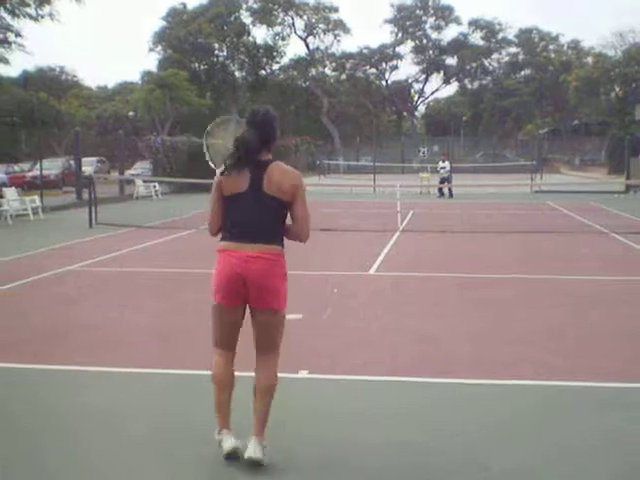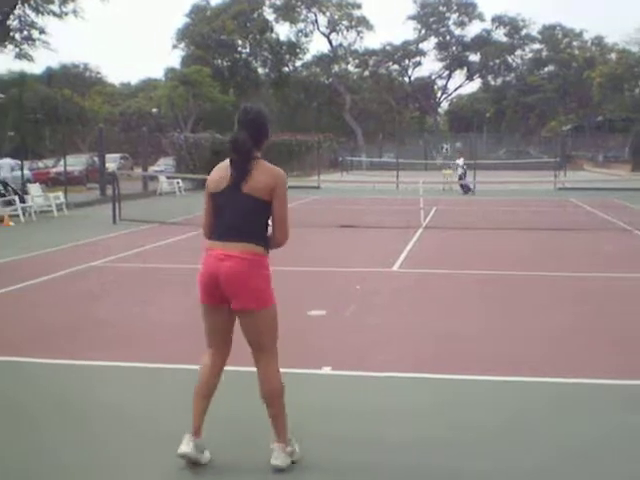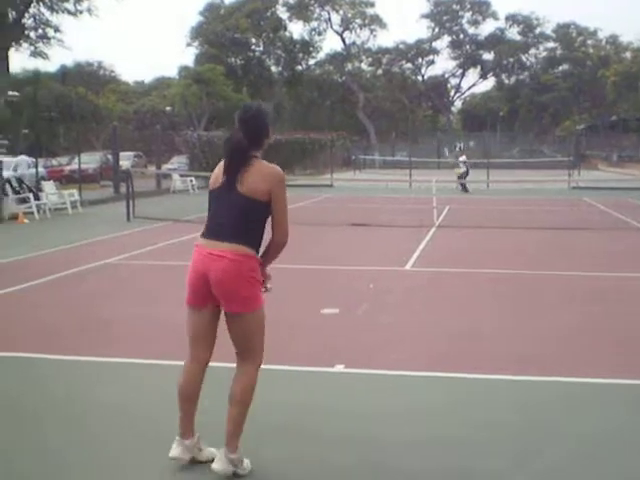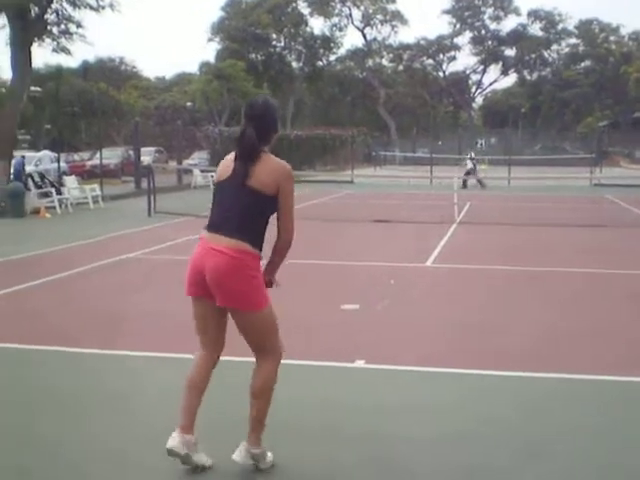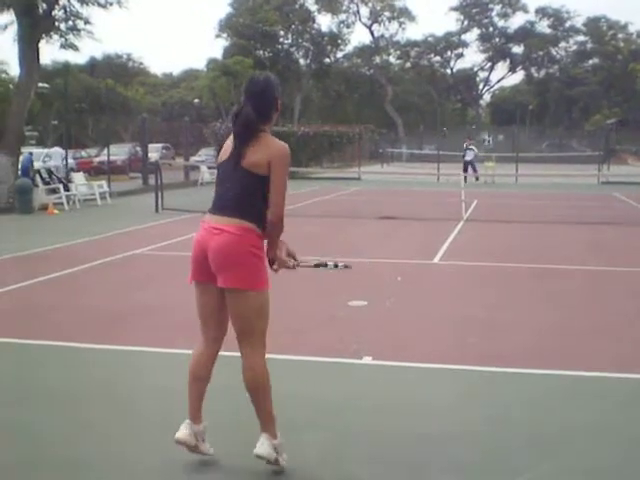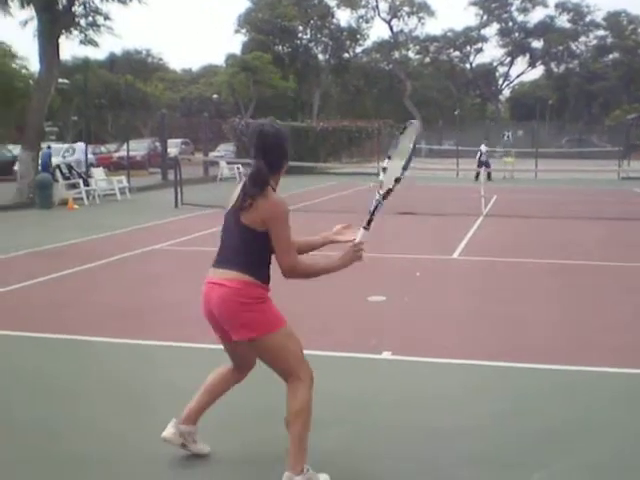
dt=0.3s
person 1, frame 1
left shoulder: (226, 174)
right shoulder: (290, 177)
left elbow: (214, 228)
right elbow: (302, 233)
left hip: (230, 264)
right hip: (267, 267)
left knee: (223, 350)
right knee: (267, 357)
left ankle: (226, 431)
right ankle: (257, 440)
person 1, frame 2
left shoulder: (217, 172)
right shoulder: (273, 175)
left elbow: (207, 229)
right elbow: (280, 236)
left hip: (213, 263)
right hip: (248, 268)
left knee: (215, 354)
right knee: (267, 359)
left ankle: (192, 439)
right ankle: (282, 445)
person 1, frame 3
left shoulder: (221, 166)
right shoulder: (272, 174)
left elbow: (222, 217)
right elbow: (281, 237)
right wrist: (262, 267)
left hip: (203, 259)
right hip: (237, 267)
left knee: (197, 357)
right knee: (248, 363)
left ankle: (186, 441)
person 1, frame 4
left shoulder: (227, 160)
right shoulder: (280, 170)
left elbow: (230, 212)
right elbow: (285, 236)
right wrist: (270, 272)
left hip: (203, 255)
right hip: (237, 265)
left knee: (208, 351)
right knee: (270, 354)
left ankle: (183, 436)
right ankle: (252, 446)
person 1, frame 5
left shoulder: (231, 141)
right shoulder: (276, 149)
right elbow: (275, 215)
left wrist: (272, 245)
right wrist: (276, 252)
left hip: (207, 236)
right hip: (238, 244)
left knee: (210, 338)
right knee: (253, 347)
left ankle: (194, 424)
right ankle: (268, 437)
person 1, frame 6
left shoulder: (244, 192)
right shoulder: (273, 204)
right elbow: (289, 267)
left wrist: (328, 238)
right wrist: (338, 263)
left hip: (215, 292)
right hip: (244, 298)
left knee: (242, 365)
right knee: (300, 378)
left ankle: (182, 426)
